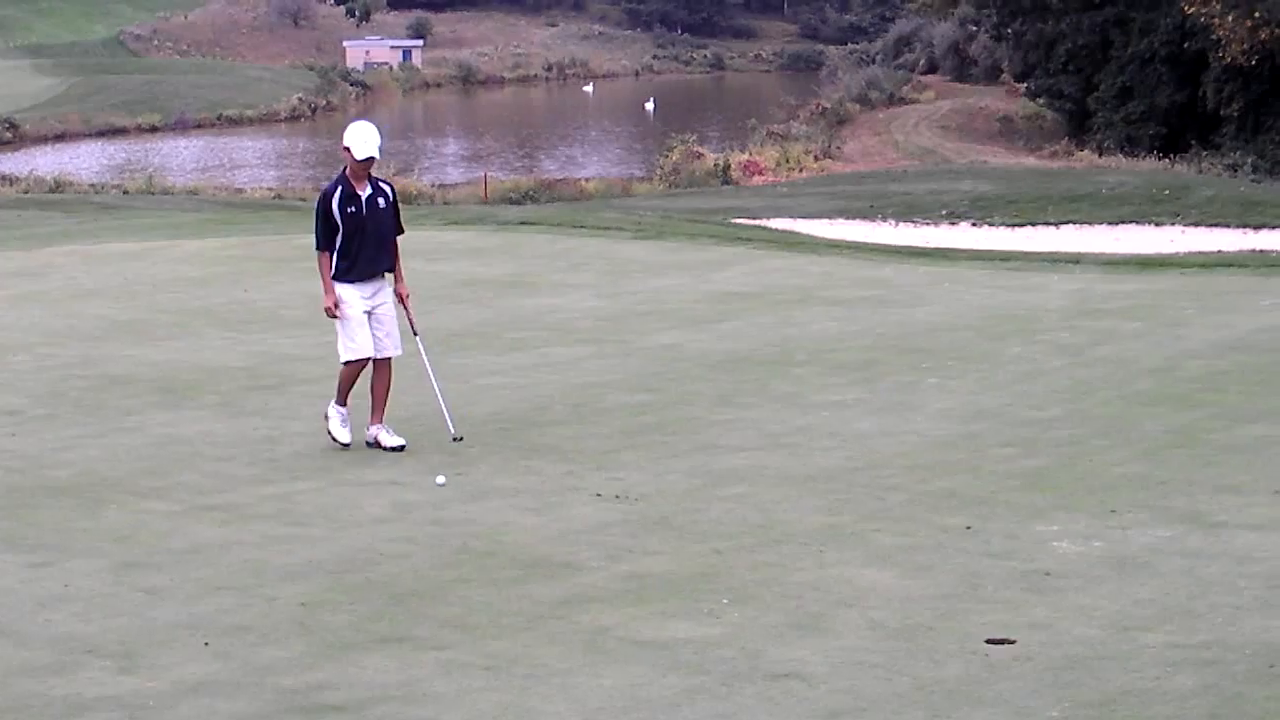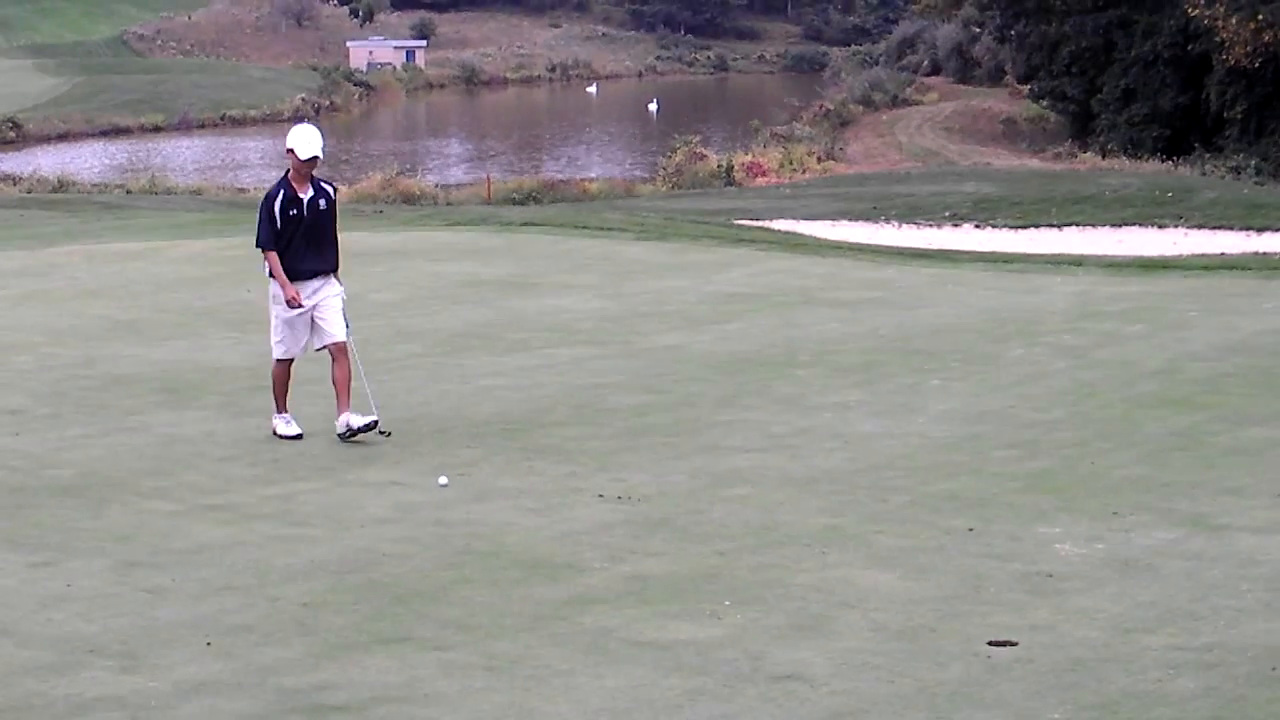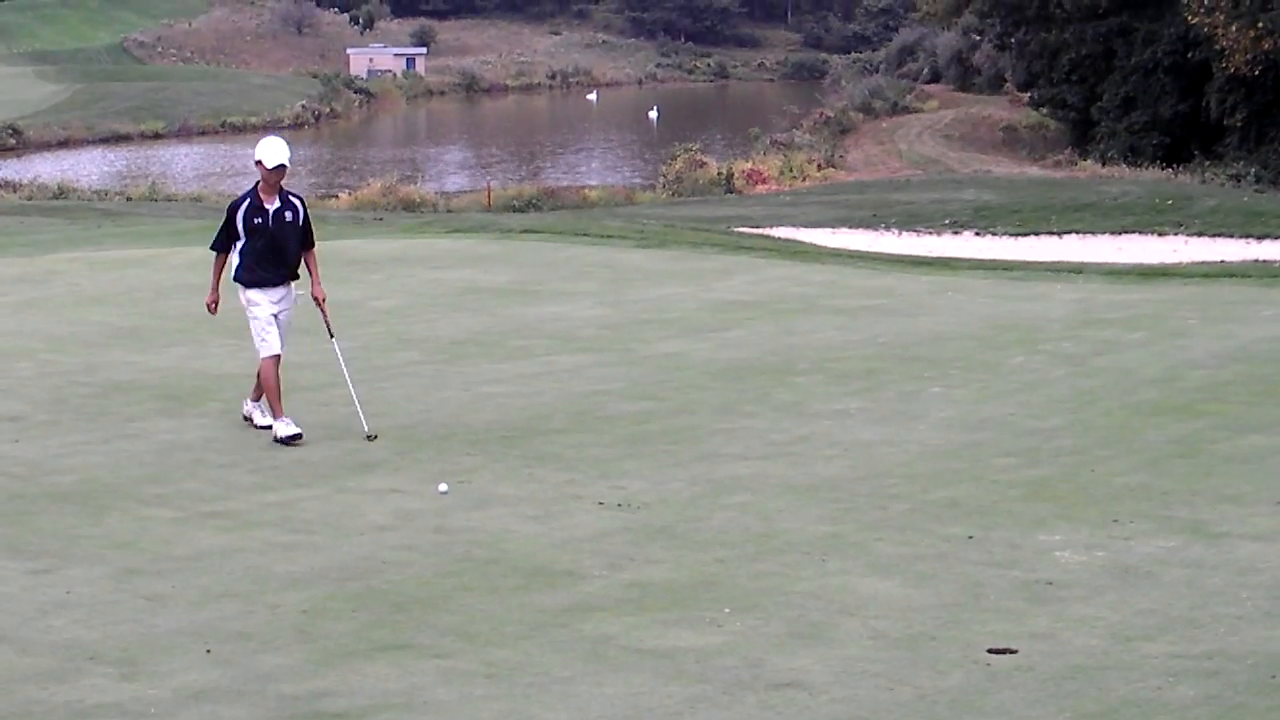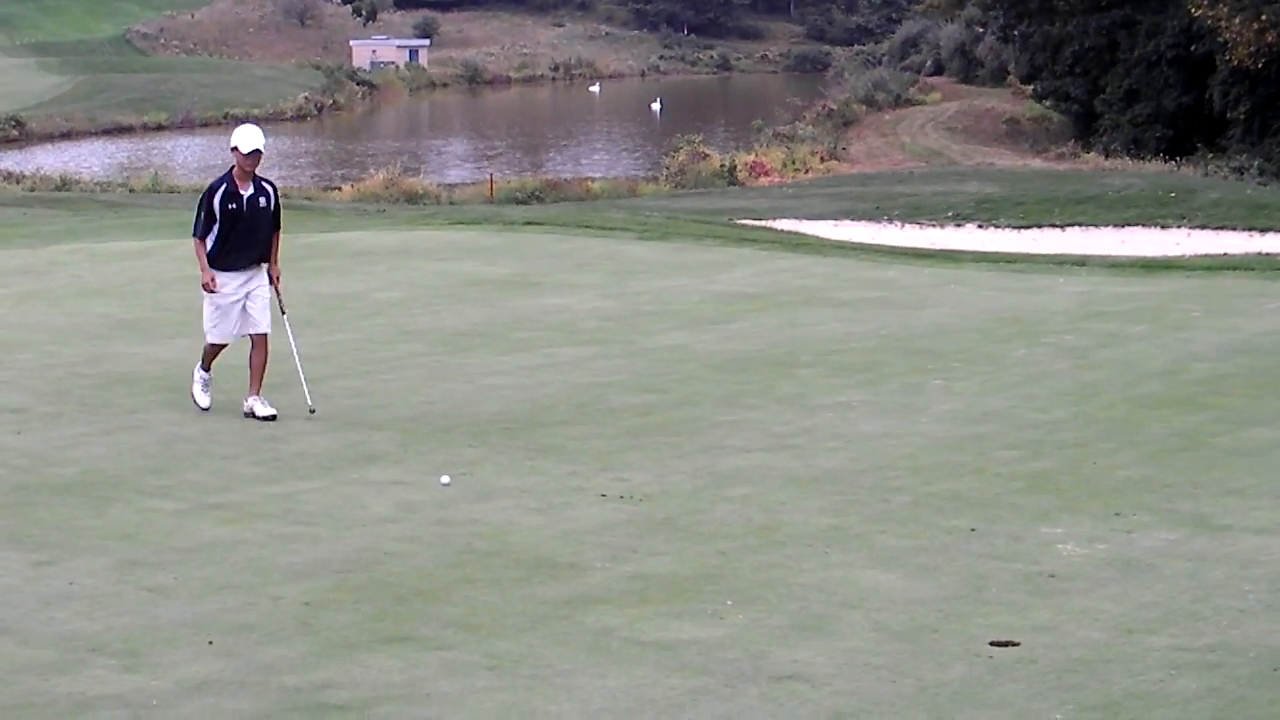
dt=0.4s
person 1, frame 1
left shoulder: (385, 191)
right shoulder: (332, 195)
right elbow: (324, 249)
left wrist: (399, 280)
right wrist: (328, 292)
left hip: (379, 286)
right hip: (347, 288)
left knee: (385, 358)
right knee: (359, 357)
left ankle: (377, 427)
right ankle: (338, 409)
person 1, frame 2
left shoulder: (327, 191)
right shoulder: (275, 197)
right elbow: (268, 248)
left wrist: (335, 274)
right wrist: (285, 285)
left hip: (325, 284)
right hip: (290, 289)
left knee: (339, 347)
right knee: (285, 356)
left ankle: (345, 417)
right ankle: (281, 415)
person 1, frame 3
left shoulder: (296, 204)
right shoulder: (241, 207)
left elbow: (307, 247)
right elbow: (222, 249)
left wrist: (316, 283)
right wrist: (214, 289)
left hip: (285, 289)
right hip: (255, 291)
left knee: (275, 354)
right knee: (270, 354)
left ankle: (253, 405)
right ankle: (280, 420)
person 1, frame 4
left shoulder: (268, 190)
right shoulder: (216, 191)
left elbow: (274, 229)
right elbow: (200, 236)
left wrist: (273, 264)
right wrist: (205, 270)
left hip: (256, 274)
right hip: (223, 275)
left knee: (260, 336)
right knee: (220, 337)
left ankle: (254, 398)
right ankle: (202, 373)
